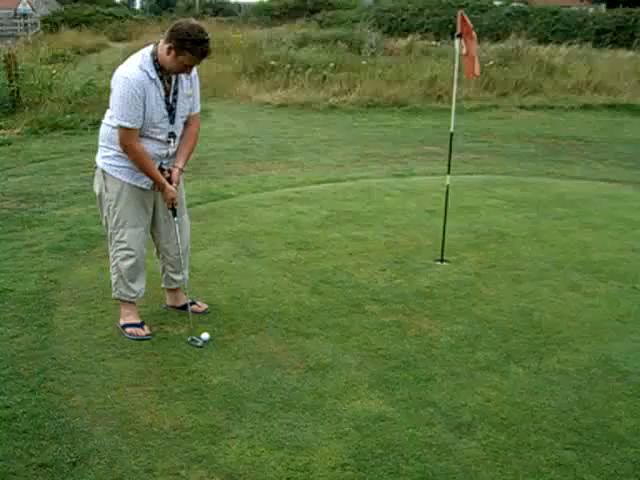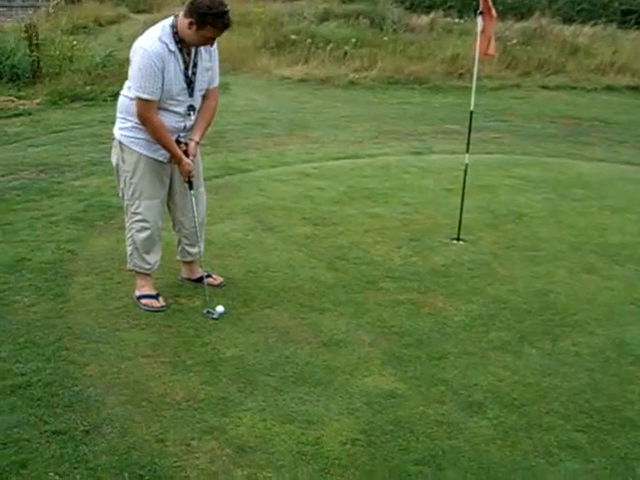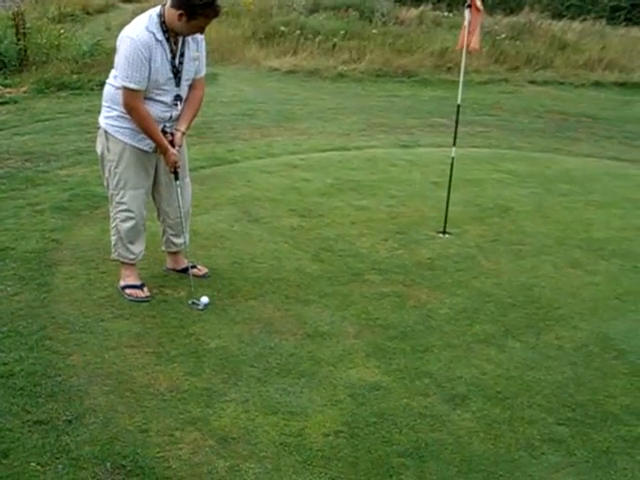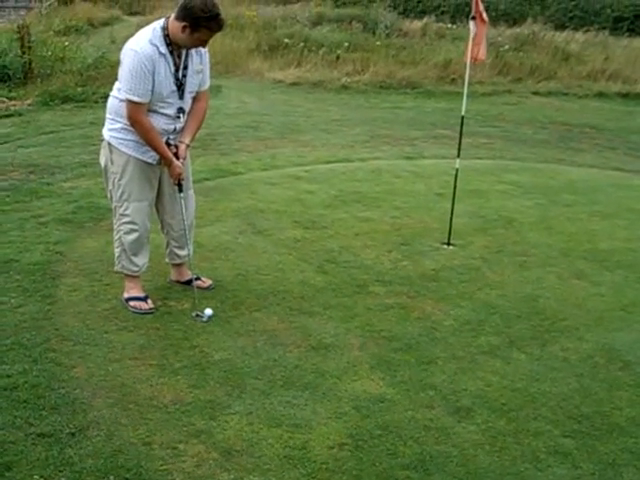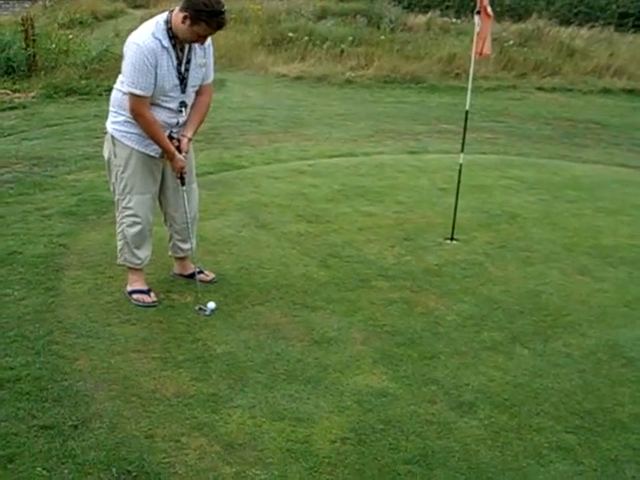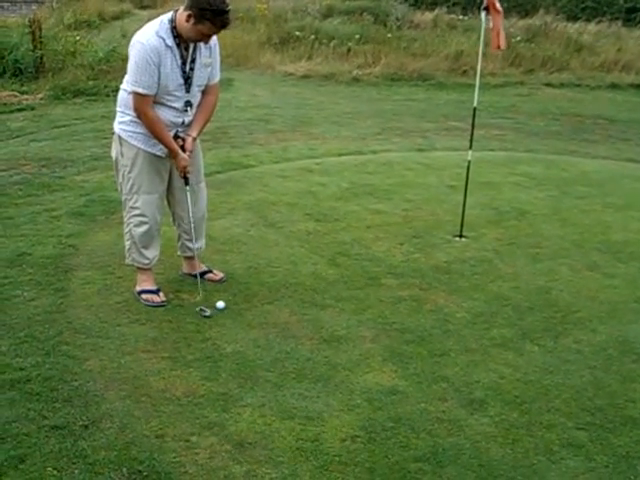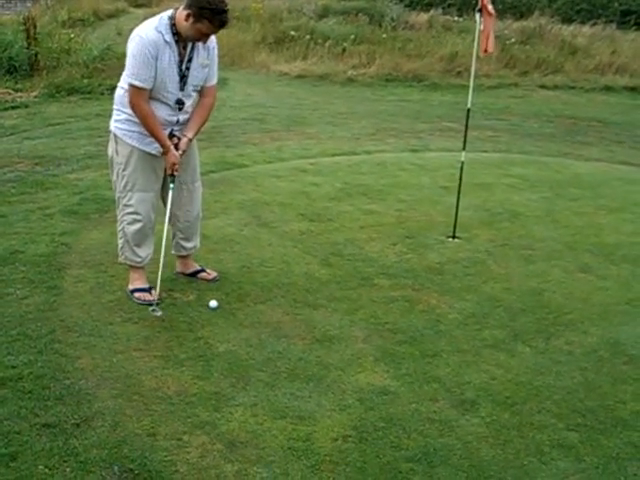
dt=0.4s
person 1, frame 1
left shoulder: (187, 72)
right shoulder: (132, 77)
left elbow: (192, 123)
right elbow: (128, 143)
left wrist: (177, 168)
right wrist: (161, 184)
left hip: (165, 168)
right hip: (125, 170)
left knee: (175, 235)
right knee: (129, 242)
left ankle: (174, 294)
right ankle: (128, 310)
person 1, frame 2
left shoulder: (207, 45)
right shoulder: (151, 49)
left elbow: (210, 96)
right elbow: (146, 114)
left wrist: (194, 140)
right wrist: (178, 157)
left hip: (183, 140)
right hip: (142, 141)
left knee: (192, 207)
right knee: (145, 213)
left ankle: (190, 266)
right ankle: (143, 280)
person 1, frame 3
left shoulder: (194, 35)
right shoulder: (138, 39)
left elbow: (196, 86)
right elbow: (132, 104)
left wrist: (180, 131)
right wrist: (164, 147)
left hip: (169, 130)
right hip: (127, 130)
left knee: (177, 197)
right knee: (129, 203)
left ankle: (175, 257)
right ankle: (128, 271)
person 1, frame 4
left shoulder: (197, 48)
right shoulder: (141, 51)
left elbow: (200, 99)
right elbow: (136, 116)
left wrist: (184, 143)
right wrist: (168, 160)
left hip: (173, 141)
right hip: (131, 143)
left knee: (181, 209)
right knee: (134, 215)
left ankle: (179, 269)
right ankle: (132, 283)
person 1, frame 5
left shoulder: (202, 41)
right shoulder: (144, 44)
left elbow: (204, 93)
right elbow: (139, 110)
left wrist: (187, 136)
right wrist: (170, 153)
left hip: (176, 135)
right hip: (134, 136)
left knee: (184, 203)
right knee: (137, 208)
left ankle: (182, 262)
right ankle: (135, 276)
person 1, frame 6
left shoulder: (208, 41)
right shoulder: (148, 43)
left elbow: (210, 93)
right elbow: (143, 108)
left wrist: (192, 136)
right wrist: (173, 151)
left hip: (184, 134)
right hip: (142, 136)
left knee: (193, 202)
right knee: (144, 208)
left ankle: (191, 262)
right ankle: (144, 276)
person 1, frame 7
left shoulder: (207, 42)
right shoulder: (147, 39)
left elbow: (207, 95)
right elbow: (137, 102)
left wrist: (187, 137)
right wrist: (166, 148)
left hip: (179, 134)
right hip: (137, 135)
left knee: (187, 202)
right knee: (137, 207)
left ankle: (184, 260)
right ankle: (136, 273)
